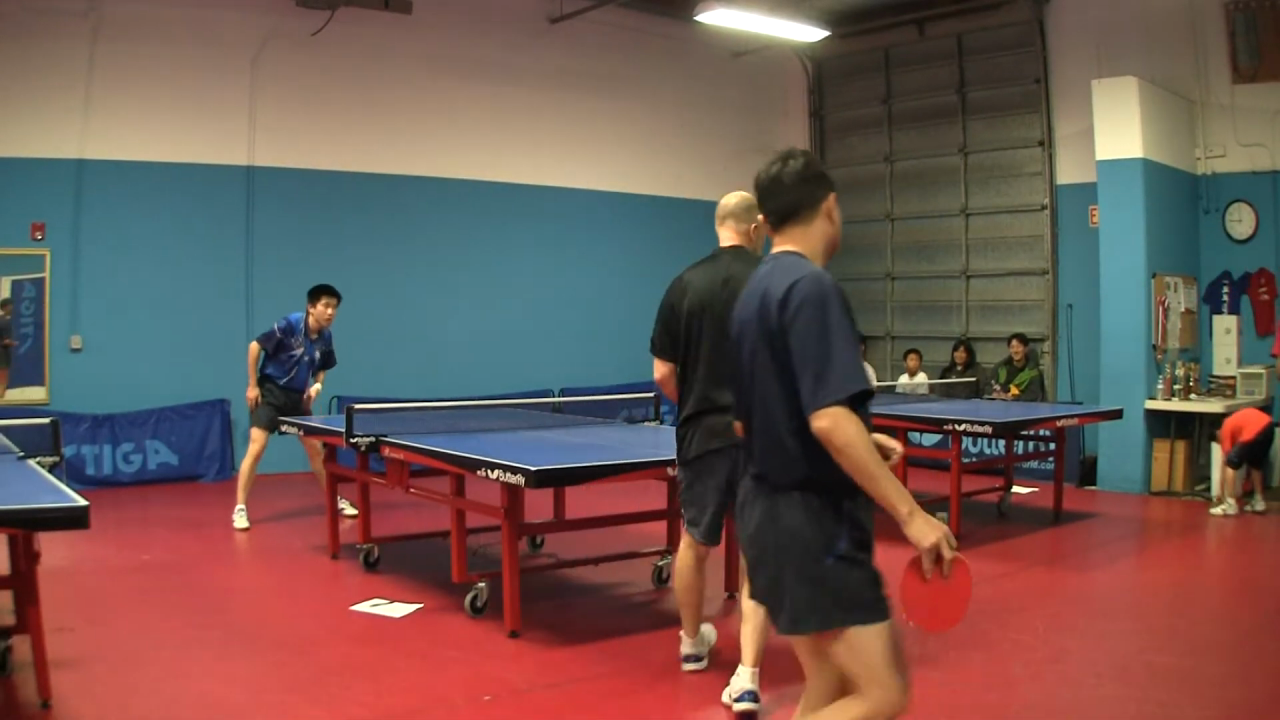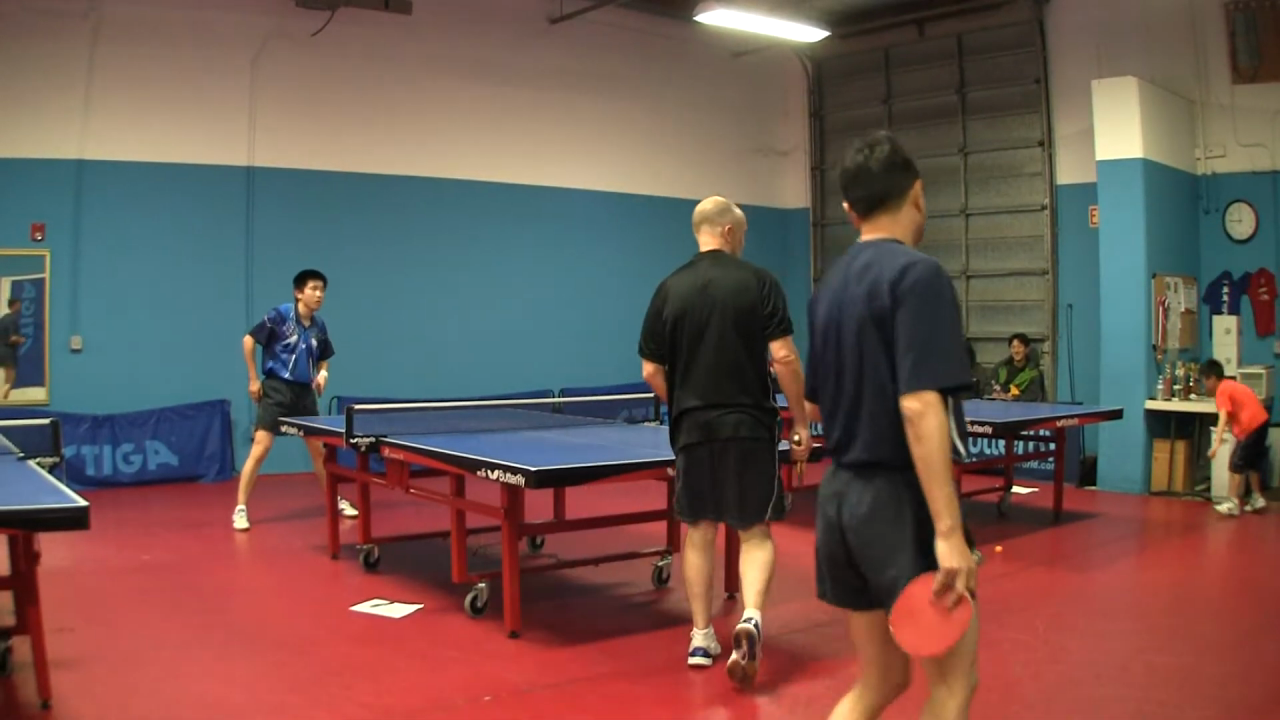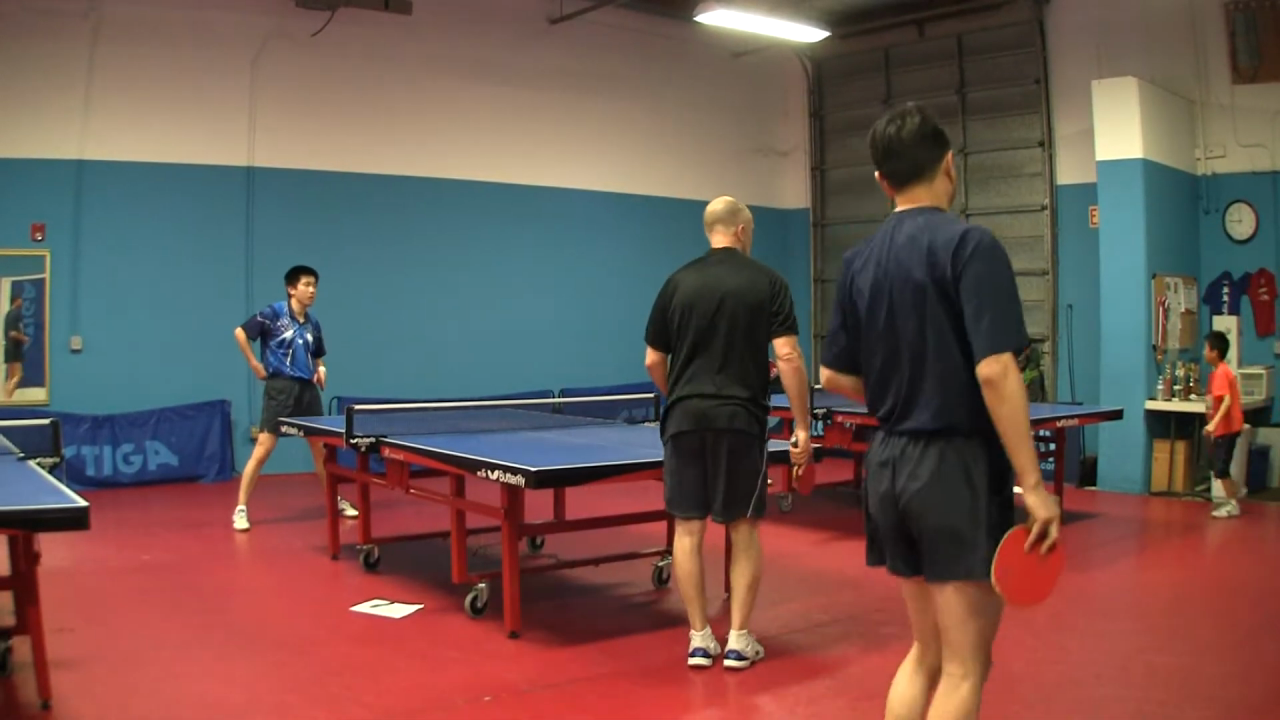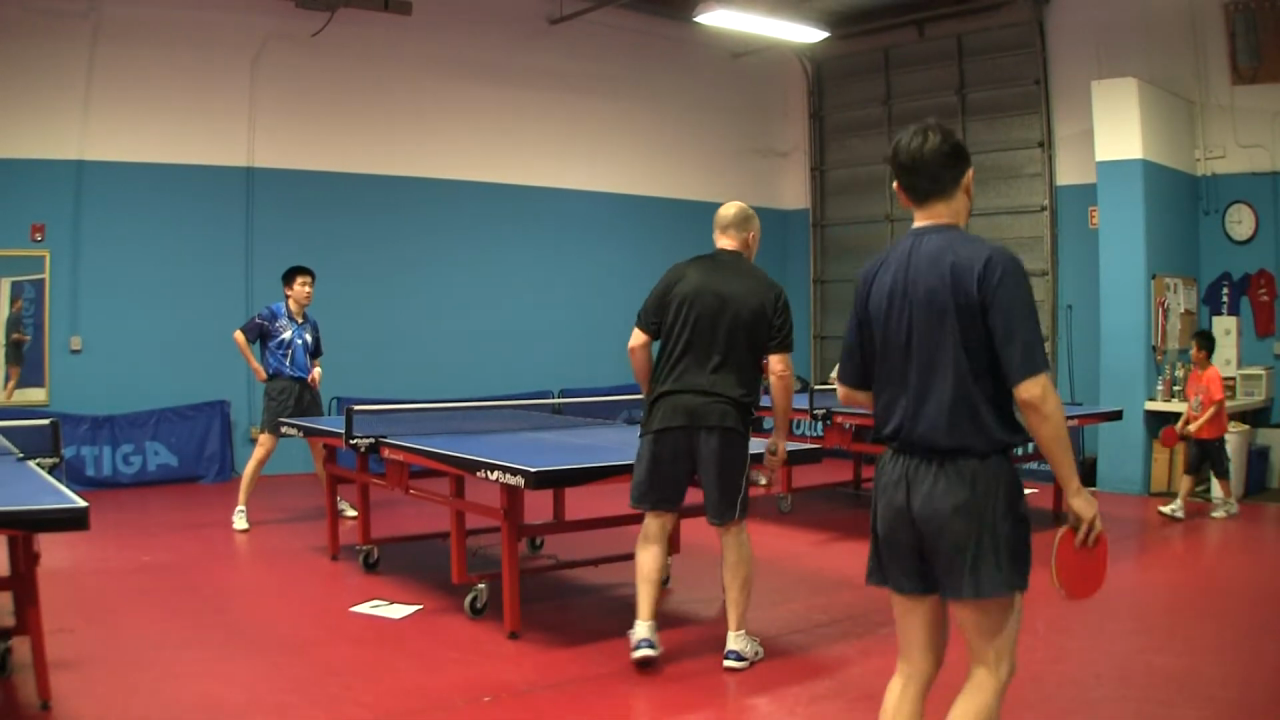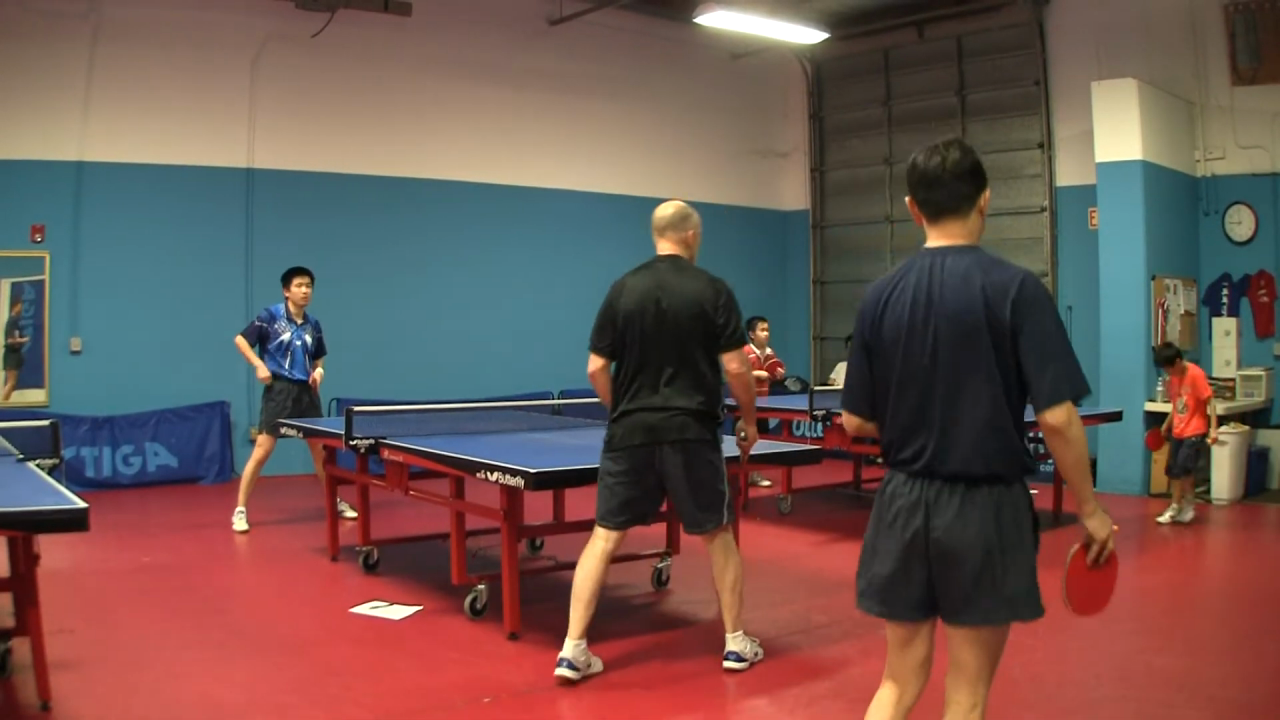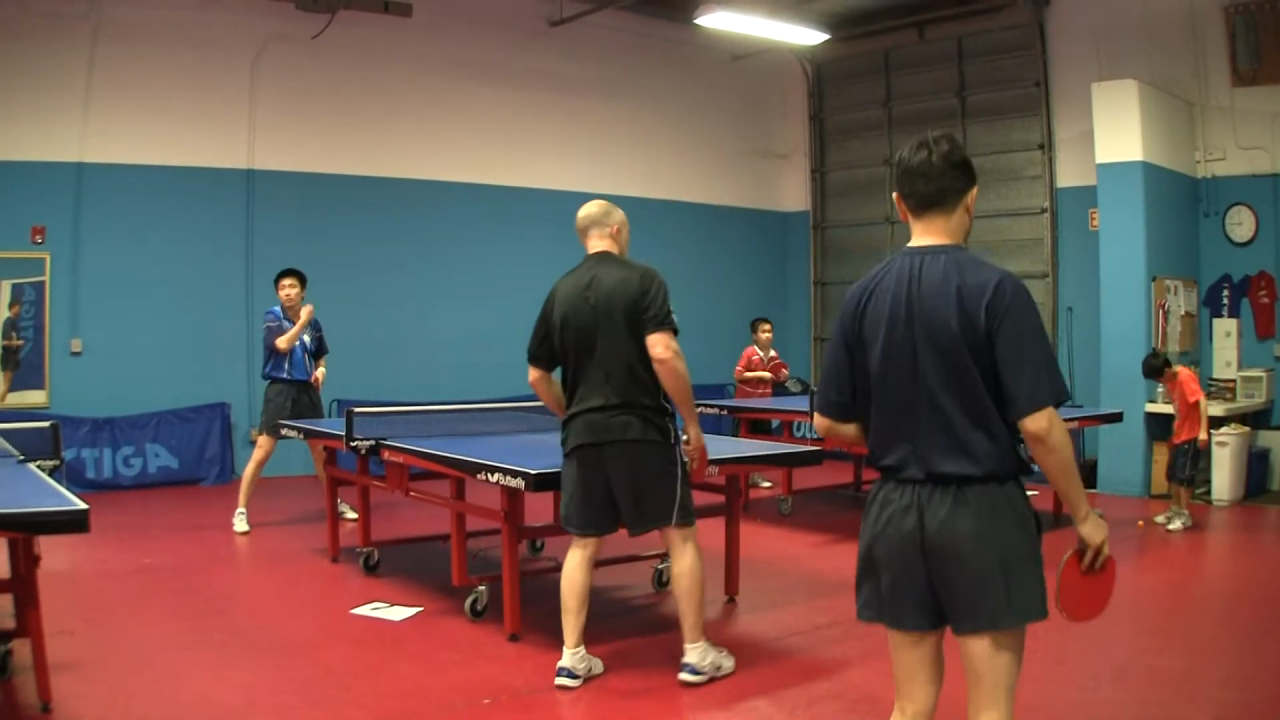
dt=0.3s
person 1, frame 1
left shoulder: (753, 293)
right shoulder: (812, 289)
right elbow: (829, 421)
left wrist: (860, 440)
right wrist: (910, 516)
left hip: (769, 513)
right hip: (811, 522)
person 1, frame 2
left shoulder: (831, 285)
right shoulder: (918, 275)
right elbow: (921, 408)
right wrist: (949, 531)
left hip: (843, 496)
right hip: (899, 503)
person 1, frame 3
left shoulder: (860, 259)
right shoulder: (970, 245)
left elbow: (836, 377)
right elbow: (995, 372)
right wrist: (1033, 484)
left hip: (889, 463)
right hip: (957, 465)
left knee: (929, 648)
right knee: (966, 665)
person 1, frame 4
left shoulder: (874, 276)
right shoulder: (992, 266)
left elbow: (851, 391)
right elbow: (1032, 394)
right wrist: (1073, 488)
left hip: (899, 481)
right hip: (973, 484)
left knee: (913, 668)
right knee: (990, 670)
person 1, frame 5
left shoulder: (881, 296)
right shoulder: (1018, 290)
left elbow: (855, 420)
right elbow: (1057, 418)
right wrist: (1090, 508)
left hip: (904, 505)
right hip: (986, 508)
person 1, frame 6
left shoulder: (862, 296)
right shoulder: (998, 290)
left elbow: (829, 421)
right elbow: (1039, 424)
right wrist: (1083, 514)
left hip: (897, 512)
right hip: (982, 512)
person 2, frame 1
left shoulder: (684, 284)
left elbow: (662, 374)
left hip: (702, 435)
left knee: (696, 541)
left ankle: (692, 639)
right ankle: (747, 674)
person 2, frame 2
left shoulder: (669, 289)
right shoulder: (759, 282)
left elbow: (652, 372)
right elbow: (784, 358)
right wrist: (803, 421)
left hip: (692, 427)
right hip: (749, 424)
left knee: (699, 531)
right knee: (755, 531)
left ankle: (701, 637)
right ankle: (750, 618)
person 2, frame 3
left shoulder: (678, 281)
right shoulder: (767, 281)
left elbow: (653, 361)
right elbow: (788, 357)
right wrist: (802, 425)
left hip: (684, 418)
right hip: (741, 419)
left knee: (688, 530)
right knee: (742, 528)
left ankle: (700, 638)
right ankle: (739, 640)
person 2, frame 4
left shoulder: (679, 275)
right shoulder: (768, 291)
left elbow: (638, 346)
right elbow: (780, 372)
left wrist: (654, 397)
right wrist: (781, 434)
left hip: (669, 415)
right hip: (726, 420)
left knee: (655, 522)
right knee: (731, 529)
left ankle: (644, 631)
right ankle: (737, 640)
person 2, frame 5
left shoulder: (623, 289)
right shoulder: (712, 290)
left elbow: (596, 368)
right elbow: (736, 369)
right wrist: (748, 421)
left hip: (629, 432)
right hip: (691, 431)
left knee: (605, 536)
right knee: (718, 535)
left ankle: (572, 649)
right ankle: (736, 642)
person 2, frame 6
left shoulder: (560, 292)
right shoulder: (642, 279)
left elbow: (538, 377)
right elbow: (663, 354)
right wrist: (691, 423)
left hip: (584, 435)
right hip: (642, 431)
left knee: (583, 544)
right knee: (680, 535)
left ankle: (572, 657)
right ankle: (695, 650)
person 3, frame 1
left shoulder: (326, 337)
right shoulder: (289, 324)
left elbow: (321, 369)
right elbow: (255, 346)
left wrist: (317, 385)
right wrist: (252, 385)
left hip: (298, 396)
right hip: (269, 391)
left knee: (316, 450)
right knee: (256, 448)
left ankle: (335, 500)
right ankle: (240, 509)
person 3, frame 2
left shoulder: (319, 326)
right shoulder: (279, 315)
left elbow: (323, 359)
right elbow: (248, 340)
left wrist: (322, 373)
right wrist: (253, 379)
left hip: (304, 393)
right hip: (276, 390)
left knee: (319, 449)
right knee: (260, 449)
left ankle: (335, 501)
right ankle: (240, 509)
person 3, frame 3
left shoulder: (313, 323)
right shoulder: (273, 313)
right elbow: (240, 332)
left wrist: (321, 369)
right wrist: (255, 364)
left hip: (308, 390)
right hip: (281, 388)
left knee: (322, 449)
right knee: (262, 450)
left ankle: (336, 501)
right ankle: (241, 509)
person 3, frame 4
left shoulder: (311, 324)
right shoulder: (272, 314)
right elbow: (240, 335)
left wrist: (317, 370)
right wrist: (256, 367)
left hip: (308, 391)
right hip: (281, 389)
left knee: (321, 449)
right knee: (263, 451)
left ankle: (335, 501)
right ankle: (240, 510)
person 3, frame 5
left shoulder: (313, 324)
right shoulder: (271, 316)
right elbow: (240, 339)
left wrist: (319, 371)
right wrist: (259, 364)
left hip: (307, 392)
right hip: (279, 390)
left knee: (321, 450)
right knee: (261, 452)
left ankle: (335, 502)
right ankle: (240, 511)
person 3, frame 6
left shoulder: (313, 323)
right shoulder: (272, 317)
right elbow: (282, 345)
left wrist: (321, 370)
right wrist: (302, 319)
left hip: (308, 391)
right hip: (281, 391)
left knee: (321, 451)
right knee: (261, 453)
left ankle: (336, 503)
right ankle: (241, 512)
